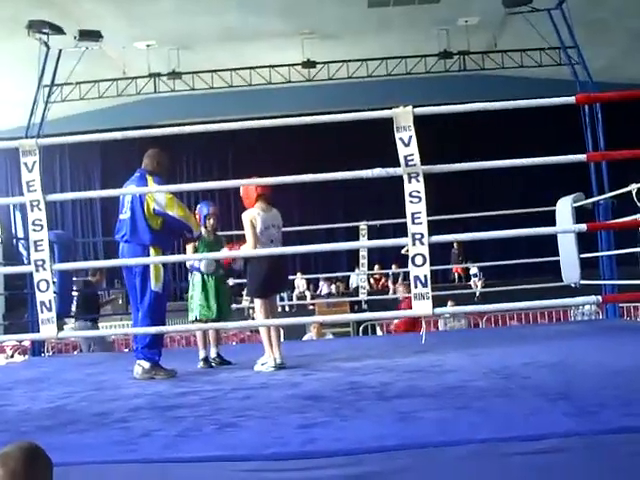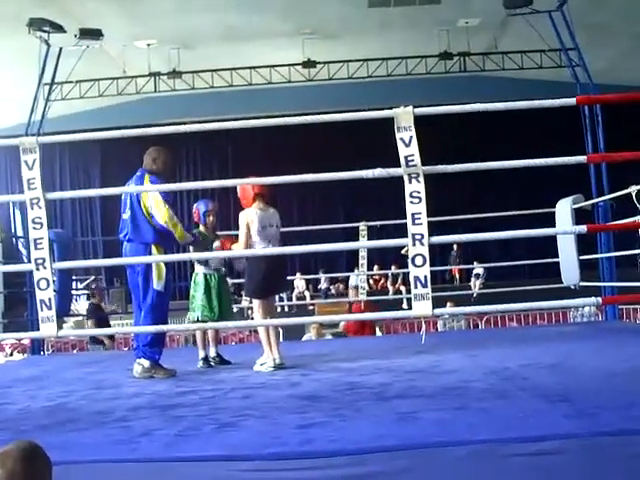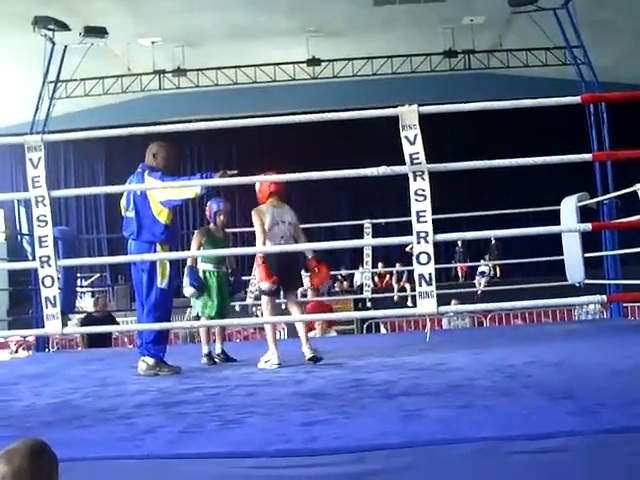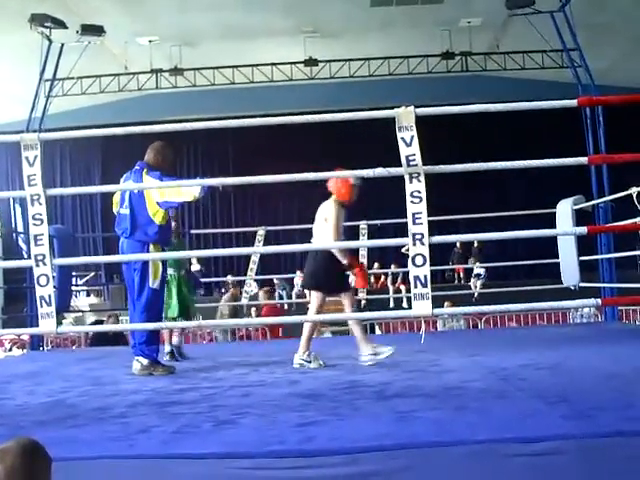
dt=0.7s
person 1, frame 1
left shoulder: (130, 184)
right shoulder: (152, 184)
right elbow: (176, 211)
left wrist: (179, 232)
right wrist: (194, 231)
left hip: (128, 250)
right hip: (146, 252)
left knee: (140, 309)
right knee: (152, 308)
left ankle: (142, 360)
right ankle: (148, 362)
person 1, frame 2
left shoulder: (133, 183)
right shoulder: (151, 183)
right elbow: (164, 217)
right wrist: (188, 239)
left hip: (132, 248)
right hip: (148, 250)
left knee: (143, 307)
right knee: (154, 308)
left ankle: (142, 359)
right ankle: (147, 361)
person 1, frame 3
left shoulder: (134, 180)
right shoulder: (153, 180)
left elbow: (125, 207)
right elbow: (183, 185)
right wrist: (213, 178)
left hip: (137, 246)
right hip: (153, 248)
left knee: (146, 305)
right knee: (157, 305)
left ankle: (147, 356)
right ankle: (152, 358)
person 1, frame 4
left shoulder: (128, 178)
right shoulder: (152, 180)
left elbow: (116, 205)
right elbow: (183, 189)
left hip: (128, 245)
right hip: (145, 247)
left knee: (138, 304)
right knee: (148, 304)
left ankle: (141, 356)
right ankle: (145, 359)
person 2, frame 1
left shoulder: (249, 214)
right shoulder: (275, 213)
left elbow: (252, 246)
right elbow: (277, 241)
left hip: (259, 263)
right hip: (277, 261)
left knee: (261, 311)
right knee: (272, 310)
left ankle: (270, 357)
right ankle: (277, 355)
person 2, frame 2
left shoulder: (246, 214)
right shoulder: (274, 213)
left elbow: (244, 246)
right elbow: (275, 239)
left hip: (258, 262)
right hip: (276, 261)
left knee: (260, 311)
right knee: (270, 309)
left ankle: (269, 358)
right ankle: (276, 355)
person 2, frame 3
left shoulder: (258, 211)
right shoulder: (289, 210)
left elbow: (261, 237)
right elbow: (300, 238)
left wrist: (260, 262)
right wrist: (313, 261)
left hip: (271, 258)
right hip: (290, 257)
left knee: (268, 307)
right knee: (293, 303)
left ankle: (273, 355)
right ankle: (307, 347)
person 2, frame 4
left shoulder: (332, 207)
right shoulder: (333, 207)
right elbow: (333, 241)
right wrist: (349, 263)
left hip: (328, 260)
right hip: (323, 258)
left knee: (349, 303)
right knee: (316, 307)
left ankle: (367, 350)
right ankle: (302, 354)
person 3, frame 1
left shoulder: (219, 239)
right shoulder: (194, 239)
right elbow: (188, 262)
right wrist: (198, 264)
left hip: (218, 280)
right hip: (201, 281)
left knee: (216, 318)
right knee: (203, 318)
left ankle: (214, 354)
right ankle: (203, 356)
person 3, frame 2
left shoulder: (218, 237)
right shoulder: (196, 236)
left elbow: (224, 255)
right wrist: (209, 257)
left hip: (218, 279)
right hip: (203, 279)
left knee: (215, 318)
right knee: (202, 319)
left ankle: (214, 354)
right ankle: (202, 356)
person 3, frame 3
left shoulder: (227, 236)
right shoulder: (202, 233)
left elbow: (230, 258)
right elbow: (191, 257)
right wrist: (190, 277)
left hip: (221, 277)
right hip: (205, 276)
left knee: (222, 315)
right knee: (206, 315)
left ankle: (219, 351)
right ankle: (206, 352)
person 3, frame 4
left shoulder: (181, 241)
left wrist: (190, 276)
left hip: (181, 279)
right hip: (167, 279)
left knee: (187, 314)
right knee: (170, 316)
left ankle: (176, 344)
right ankle: (168, 351)
